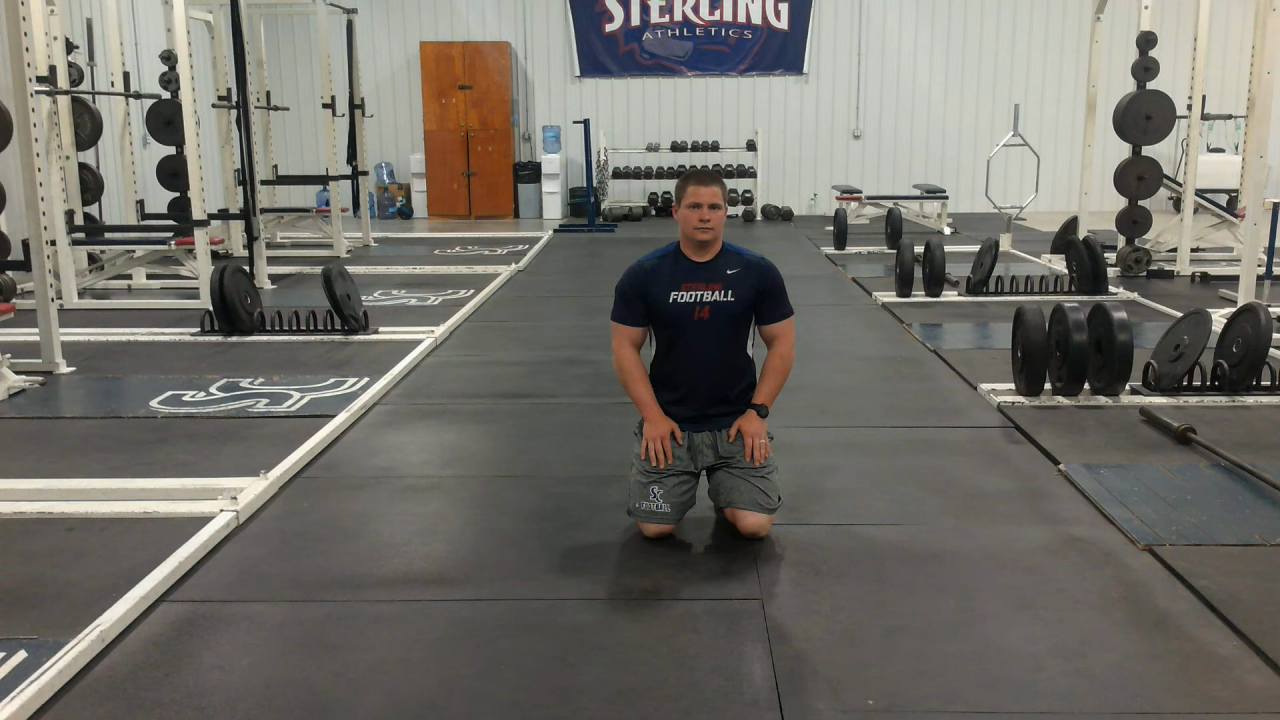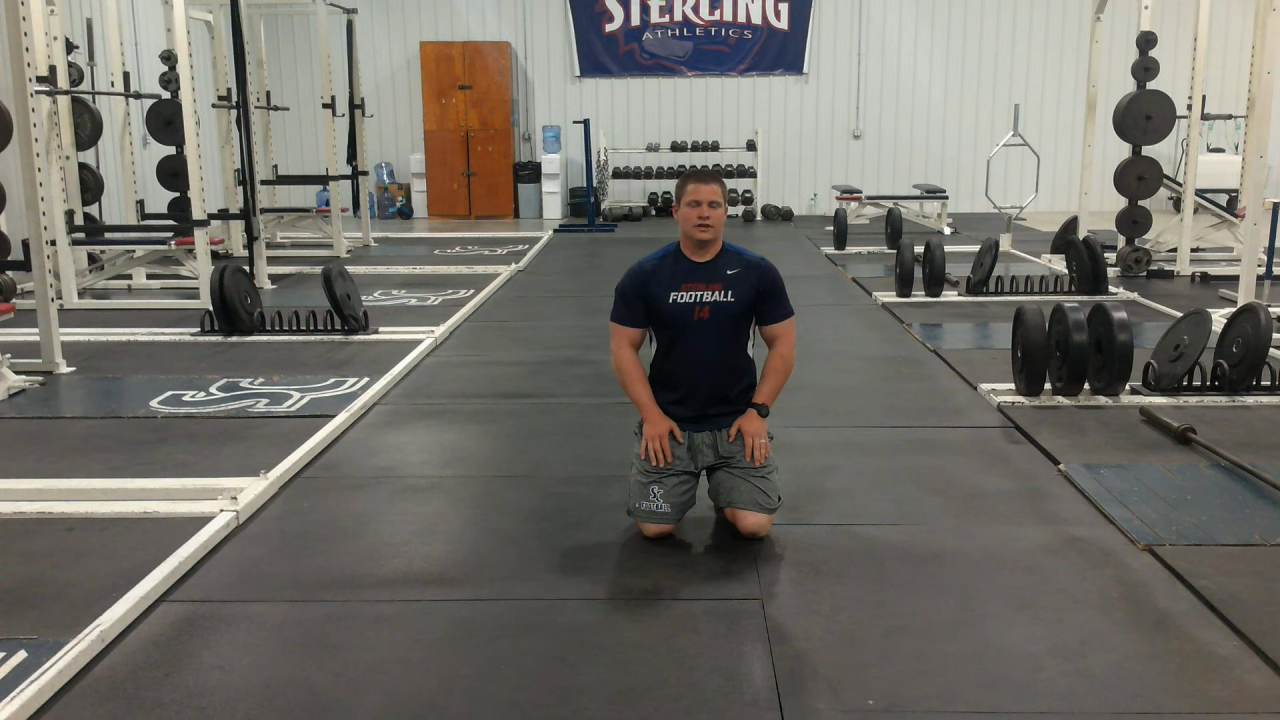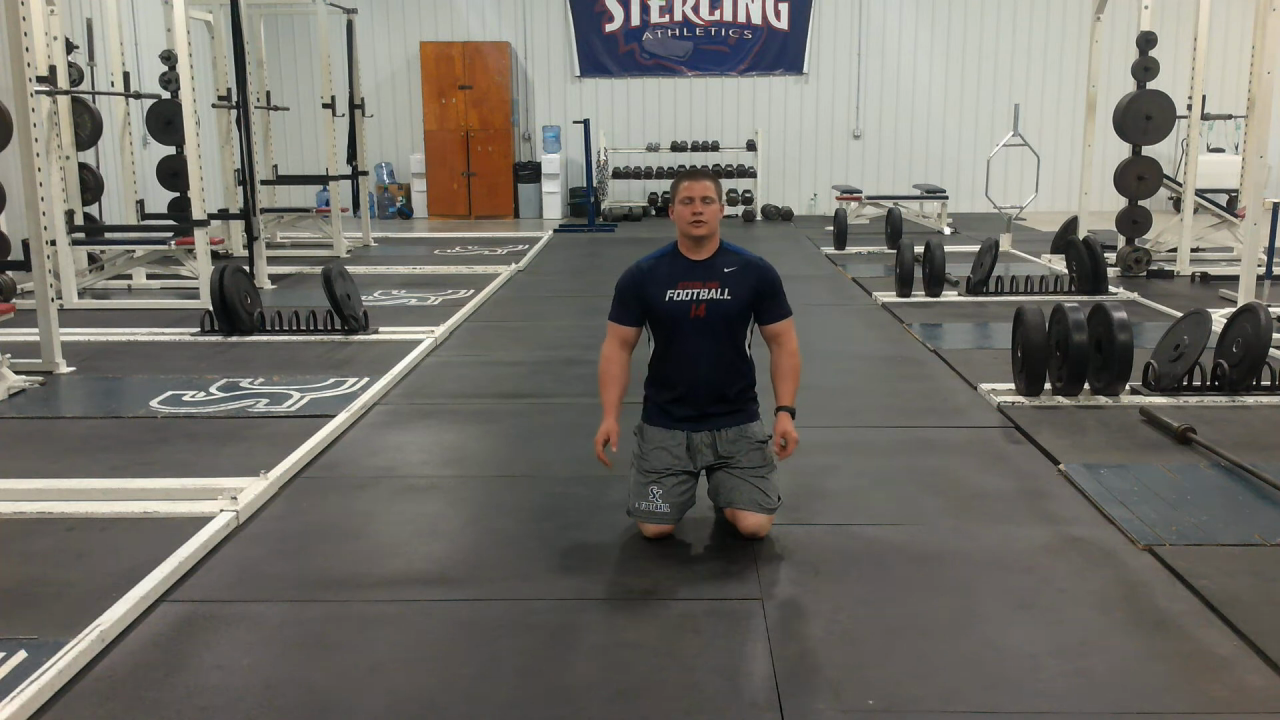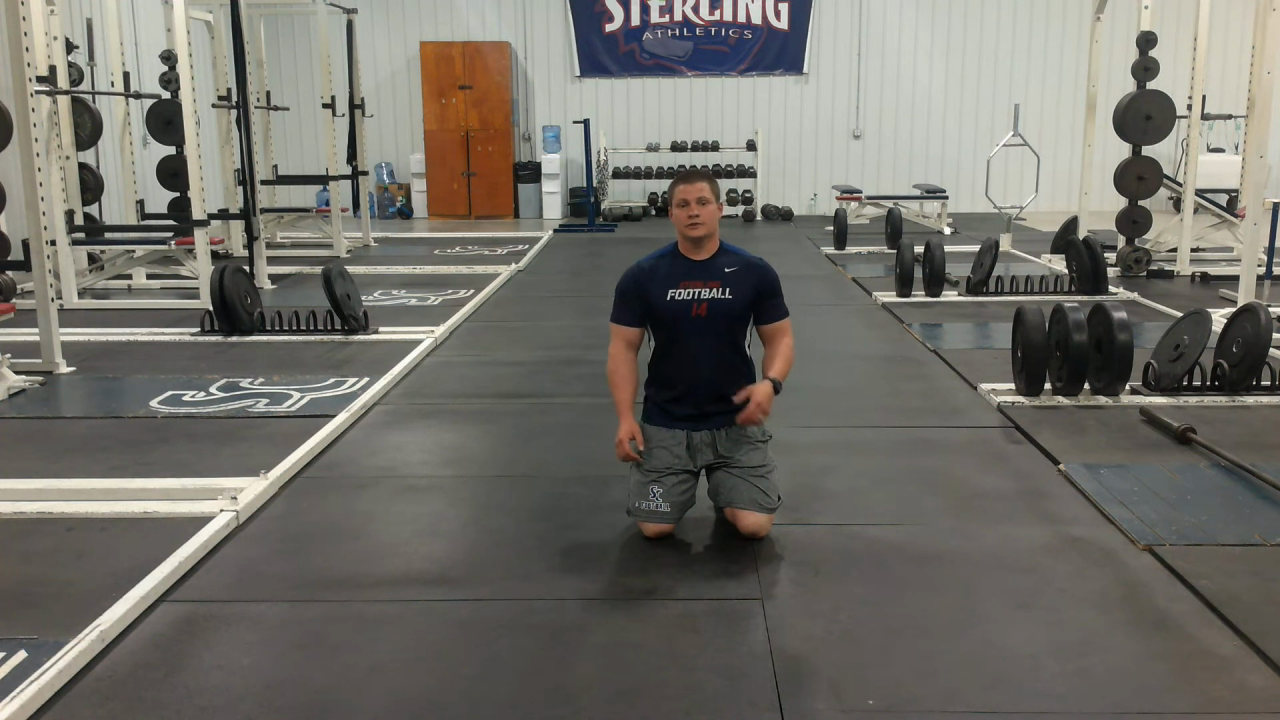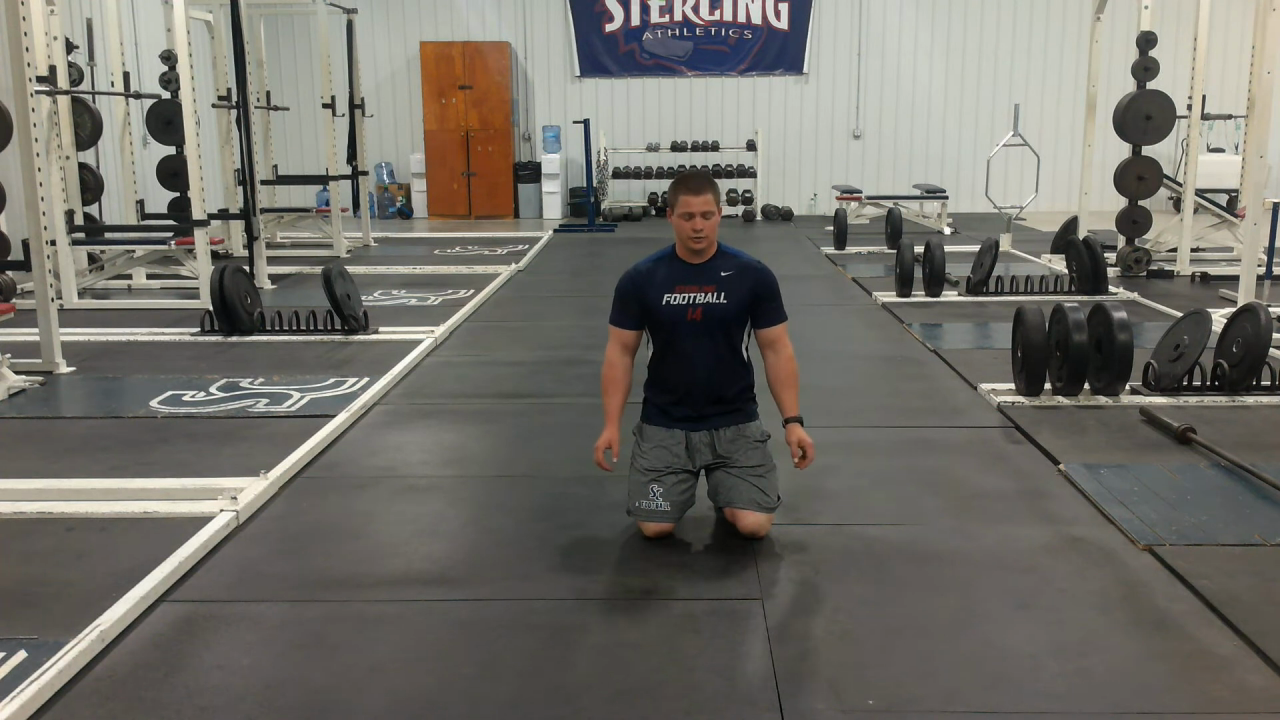
dt=0.5s
person 1, frame 1
left shoulder: (758, 272)
right shoulder: (643, 275)
left elbow: (781, 346)
right elbow: (625, 348)
left wrist: (757, 411)
right wrist: (652, 415)
left hip: (737, 420)
right hip: (668, 421)
left knee: (754, 525)
right knee: (655, 526)
left ankle: (722, 486)
right ankle: (688, 479)
person 1, frame 2
left shoulder: (758, 272)
right shoulder: (643, 276)
left elbow: (782, 346)
right elbow: (624, 348)
left wrist: (758, 411)
right wrist: (651, 414)
left hip: (736, 420)
right hip: (668, 420)
left knee: (754, 524)
right knee: (655, 526)
left ankle: (721, 482)
right ankle: (689, 477)
person 1, frame 3
left shoulder: (755, 272)
right shoulder: (642, 276)
left elbow: (784, 343)
right elbow: (617, 346)
left wrist: (785, 411)
right wrist: (610, 416)
left hip: (737, 421)
right hip: (666, 422)
left knee: (754, 525)
right knee: (655, 527)
left ankle: (722, 486)
right ankle: (689, 481)
person 1, frame 4
left shoulder: (755, 272)
right shoulder: (642, 276)
left elbow: (779, 338)
right elbow: (623, 348)
left wrist: (770, 383)
right wrist: (626, 417)
left hip: (736, 421)
right hip: (665, 422)
left knee: (754, 525)
right knee: (655, 527)
left ankle: (720, 483)
right ankle: (689, 478)
person 1, frame 5
left shoulder: (753, 276)
right shoulder: (640, 279)
left elbow: (777, 350)
right elbow: (620, 352)
left wrist: (793, 420)
right wrist: (612, 424)
left hip: (735, 421)
right hip: (665, 423)
left knee: (754, 524)
right knee: (655, 527)
left ankle: (720, 484)
right ankle: (688, 479)
